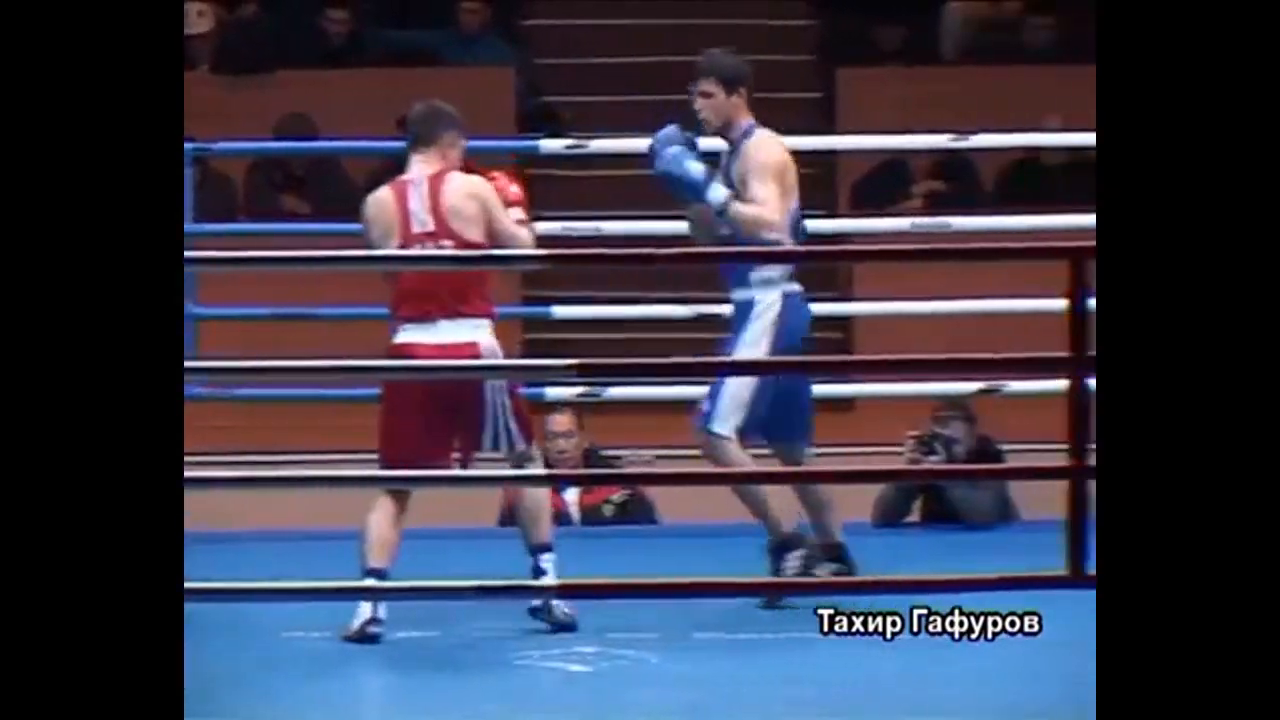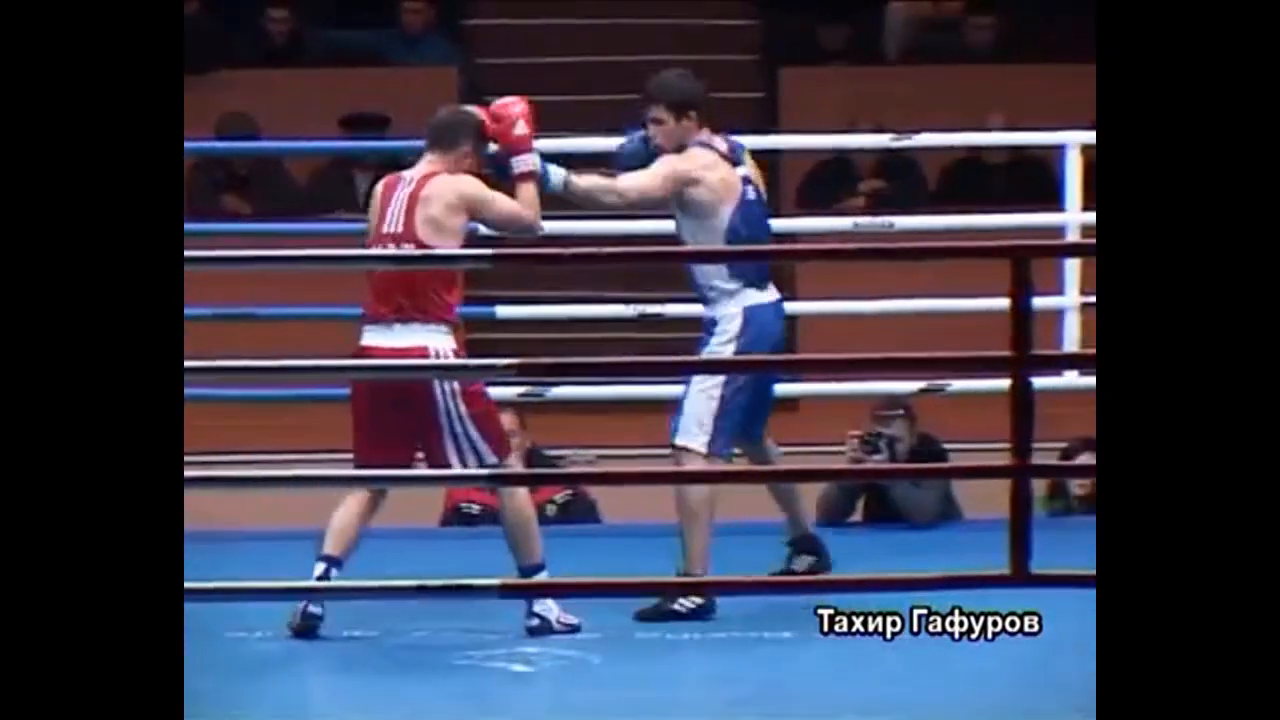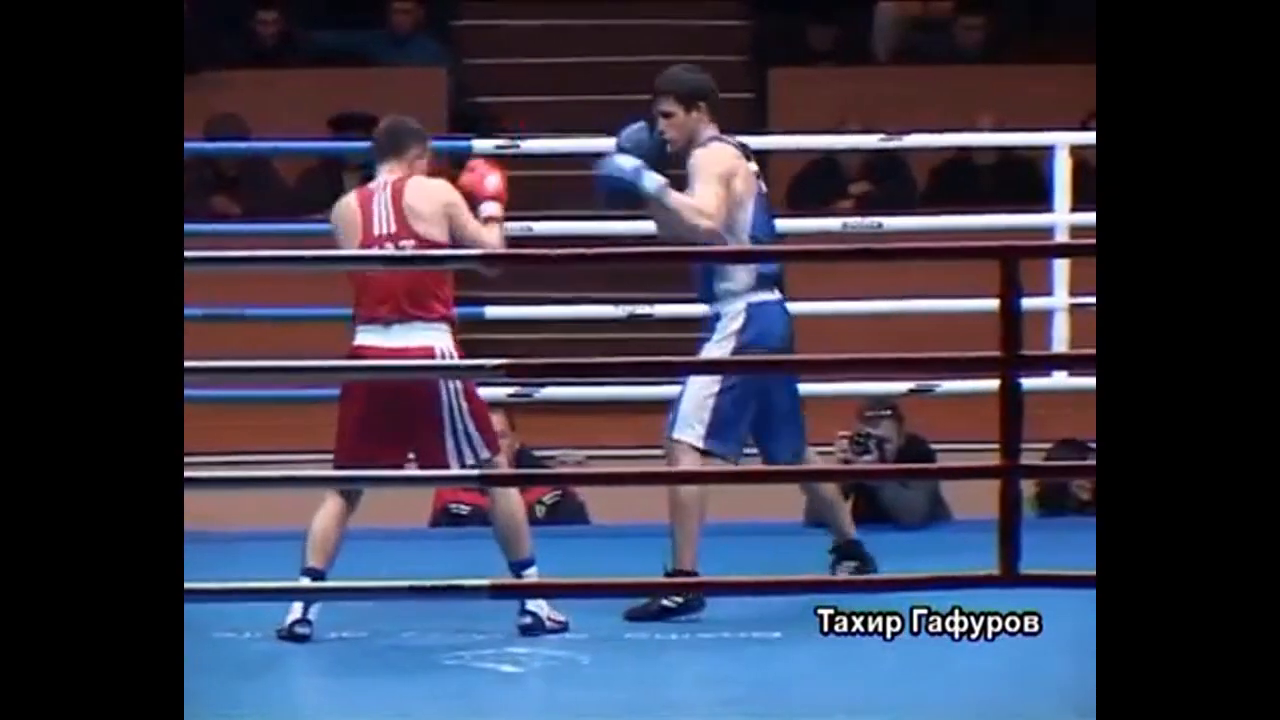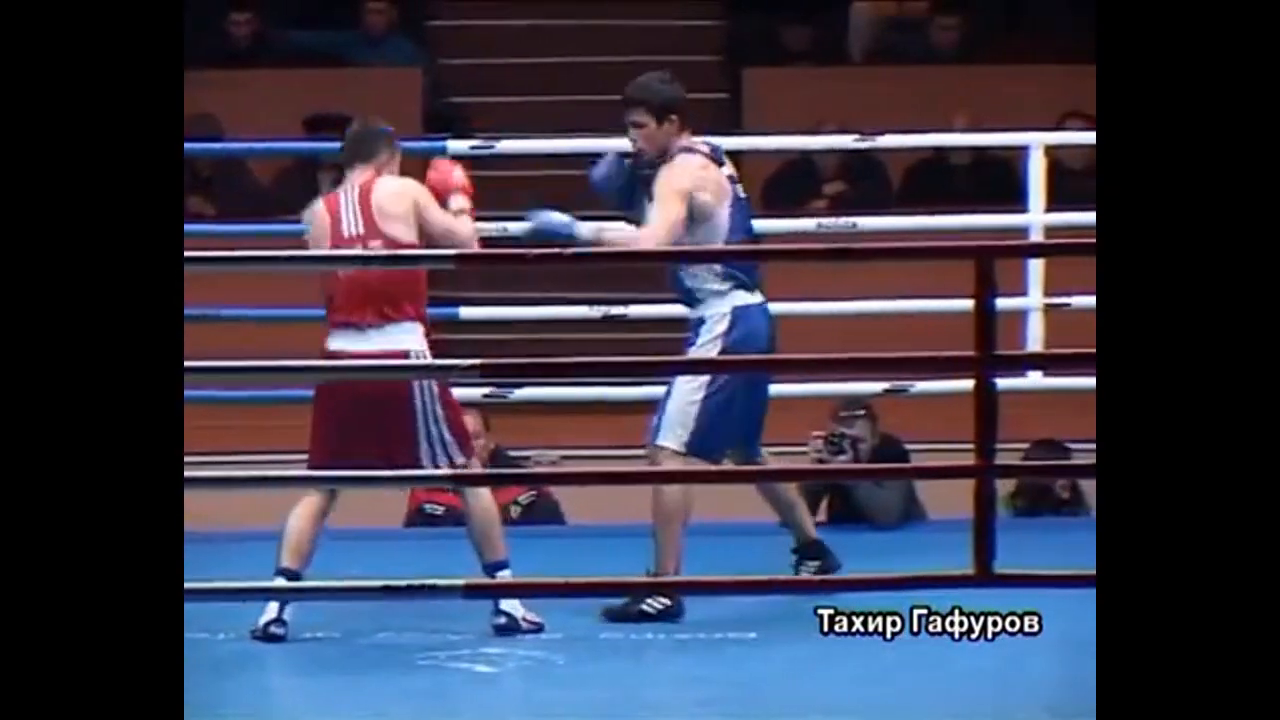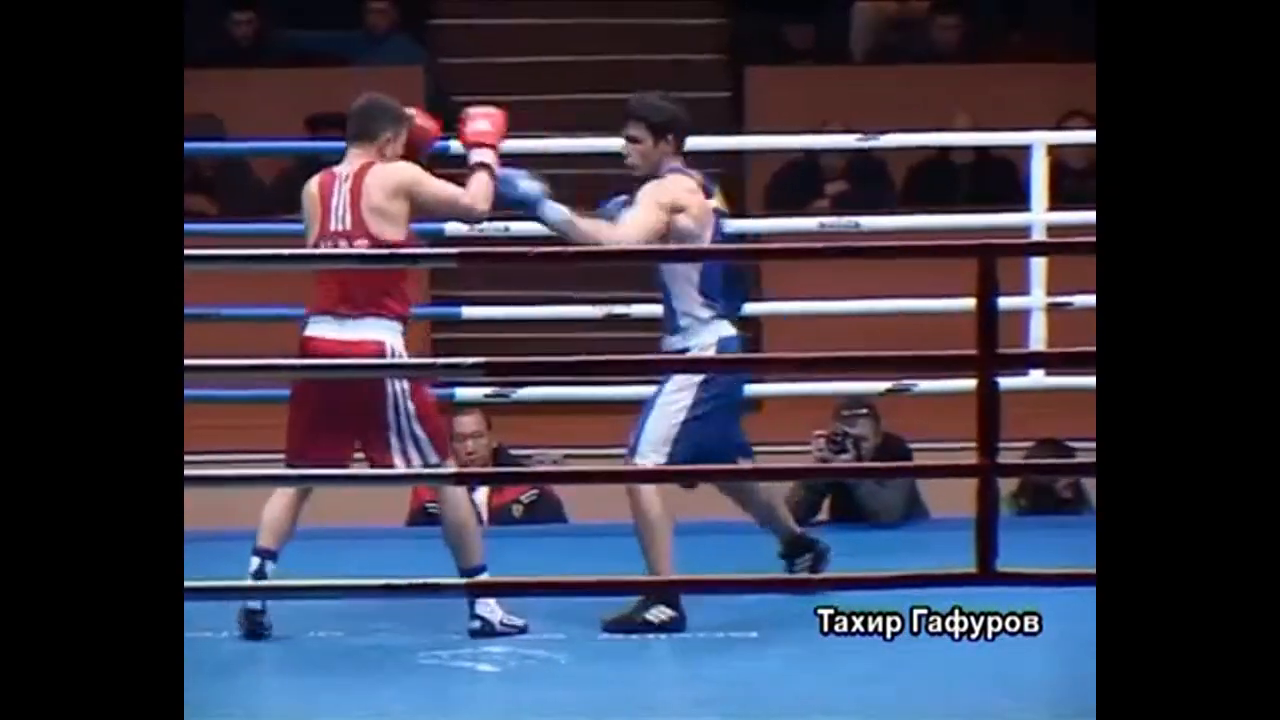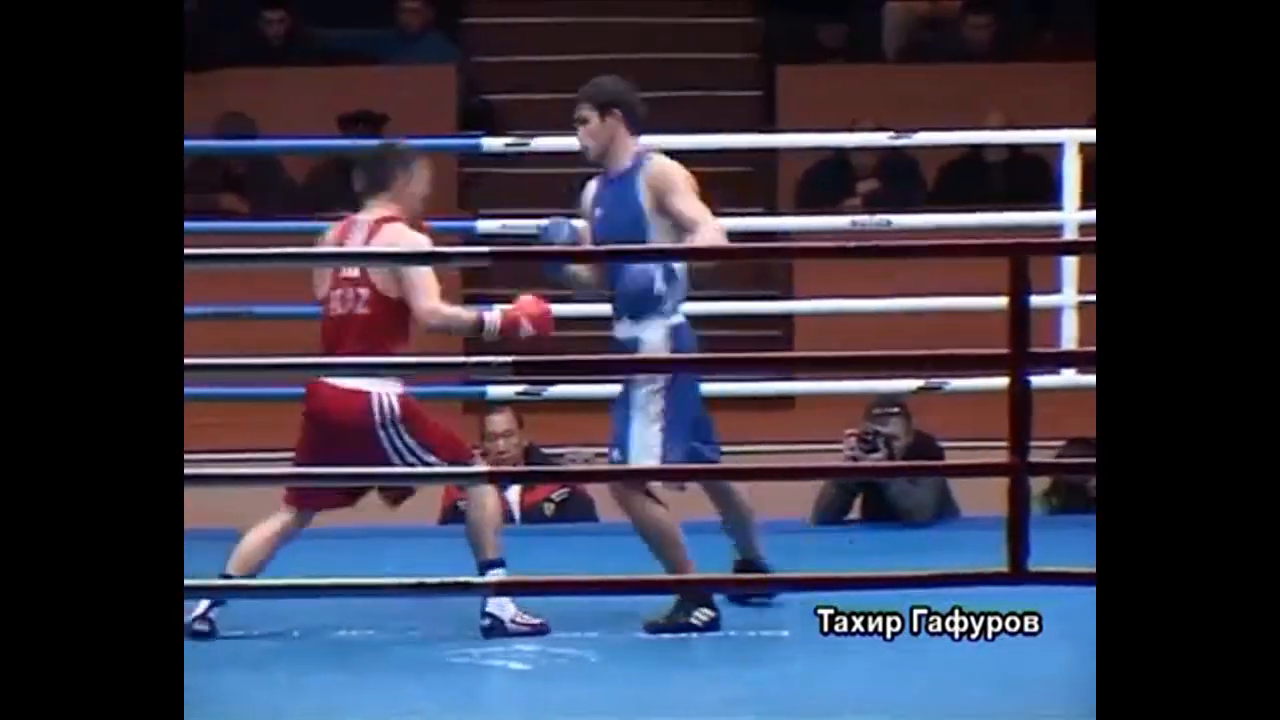
dt=0.3s
person 1, frame 1
left shoulder: (761, 150)
right shoulder: (737, 154)
left elbow: (771, 226)
right elbow: (711, 233)
left wrist: (707, 186)
right wrist: (691, 186)
left hip: (772, 308)
right hip: (764, 307)
left knee: (718, 436)
right knee: (786, 443)
left ankle: (787, 543)
right ankle: (832, 554)
person 1, frame 2
left shoulder: (689, 165)
right shoulder: (734, 158)
left elbow: (622, 192)
left wrist: (553, 178)
right wrist: (648, 162)
left hip: (737, 321)
right hip: (760, 314)
left knee: (691, 448)
right knee: (750, 438)
left ankle: (694, 586)
right ankle: (806, 546)
person 1, frame 3
left shoulder: (708, 156)
right shoulder: (728, 157)
left elbow: (705, 225)
right elbow: (676, 229)
left wrist: (648, 182)
right wrist: (648, 178)
left hip: (745, 321)
right hip: (764, 315)
left knee: (685, 445)
right knee: (783, 449)
left ankle: (682, 582)
right ankle: (850, 548)
person 1, frame 4
left shoulder: (677, 172)
right shoulder: (711, 162)
left elbow: (651, 245)
left wrist: (574, 230)
right wrist: (625, 188)
left hip: (726, 324)
right hip: (745, 317)
left knee: (670, 450)
right knee: (743, 452)
left ankle: (664, 588)
right ankle: (813, 549)
person 1, frame 5
left shoulder: (664, 194)
right shoulder: (691, 193)
left elbow: (619, 243)
left wrist: (543, 205)
left hip: (706, 354)
right hip: (701, 349)
left knee: (642, 467)
right knee: (724, 468)
left ankle: (663, 601)
right ankle: (801, 545)
person 1, frame 6
left shoulder: (660, 172)
right shoulder: (596, 192)
left elbow: (711, 236)
right elbow: (593, 279)
left wrist: (665, 273)
right wrist: (567, 249)
left hip: (659, 342)
right hip: (637, 343)
left knee: (630, 480)
right knee: (703, 467)
left ankle: (697, 599)
right ankle: (752, 564)
person 2, frame 1
left shoulder: (378, 203)
right shoulder: (473, 188)
right elbow: (527, 251)
right wrist: (512, 207)
left hip: (411, 352)
right hip: (472, 347)
left knee: (394, 486)
right knee: (522, 461)
left ankle: (370, 605)
right ankle: (546, 582)
person 2, frame 2
left shoulder: (383, 189)
right shoulder: (457, 189)
right elbow: (529, 222)
right wrist: (523, 154)
left hip: (375, 352)
right hip: (429, 354)
left knee: (369, 485)
right knee: (505, 471)
left ankle: (317, 590)
right ankle: (540, 601)
person 2, frame 3
left shoulder: (346, 210)
right shoulder: (435, 191)
right elbow: (489, 250)
right wrist: (490, 204)
left hip: (370, 356)
right hip: (430, 354)
left knee: (346, 488)
right knee: (495, 475)
left ankle: (302, 607)
right ankle: (532, 603)
person 2, frame 4
left shoulder: (316, 214)
right shoulder: (405, 191)
right elbow: (468, 246)
right wrist: (458, 198)
left hip: (342, 360)
right hip: (403, 355)
left knee: (321, 488)
right knee: (468, 475)
left ankle: (277, 605)
right ankle: (506, 600)
person 2, frame 5
left shoulder: (314, 189)
right shoulder: (398, 179)
right elbow: (477, 206)
right wrist: (482, 151)
left hip: (320, 347)
right hip: (376, 351)
left knee: (298, 478)
right knee: (443, 475)
left ankle: (253, 583)
right ankle: (484, 604)
person 2, frame 6
left shoulder: (333, 237)
right shoulder: (405, 240)
right elbow: (431, 315)
right wrist: (498, 321)
left hip: (326, 394)
right hip: (375, 398)
left knee: (293, 512)
right knee: (476, 477)
left ankle: (206, 606)
right ankle: (497, 602)
